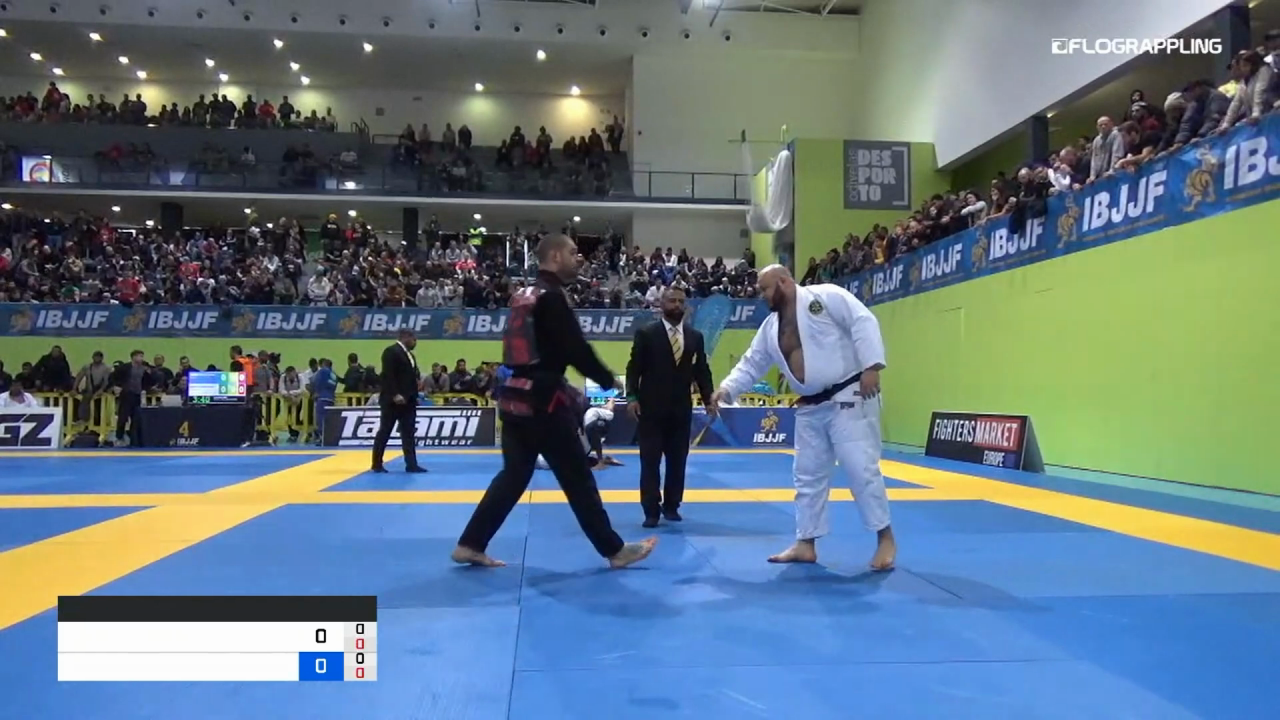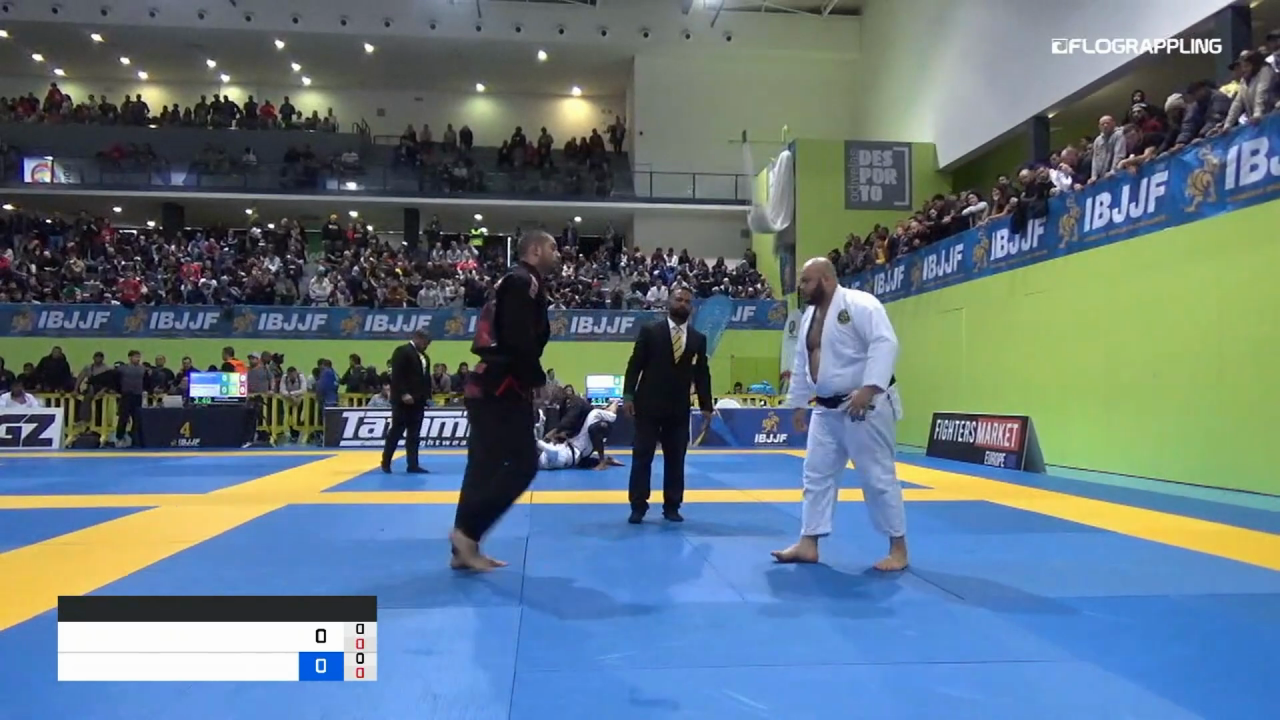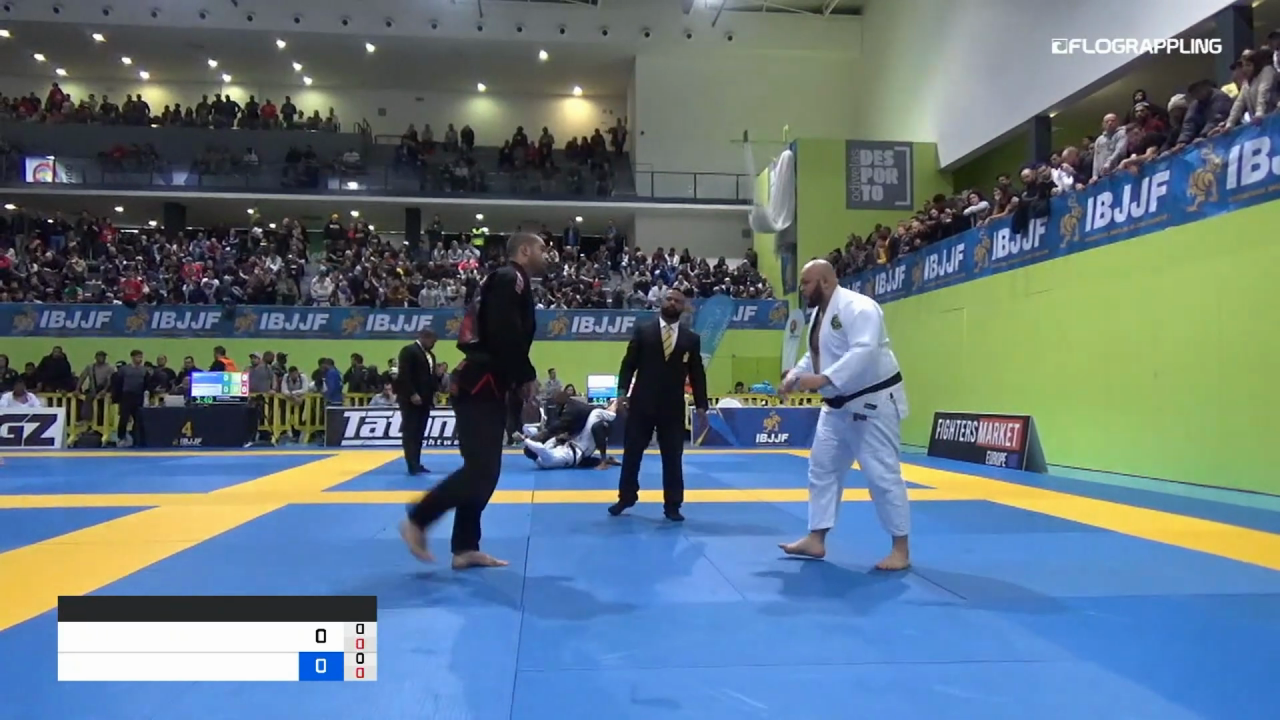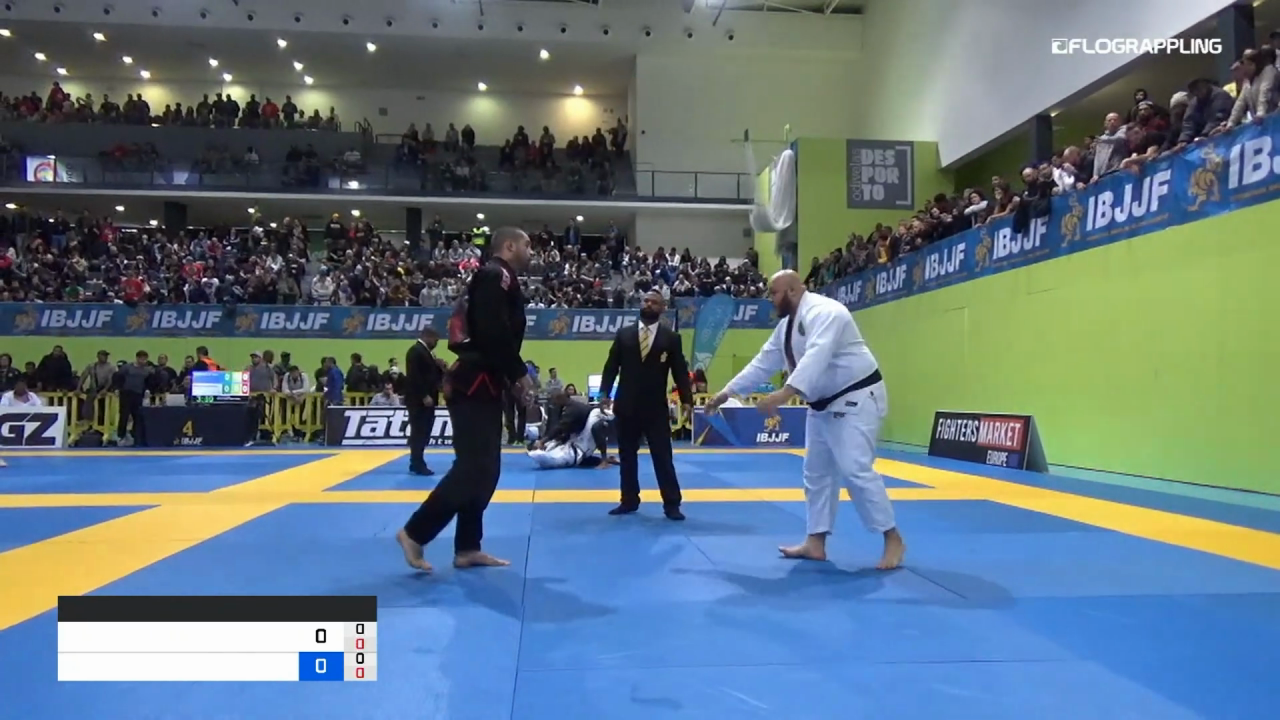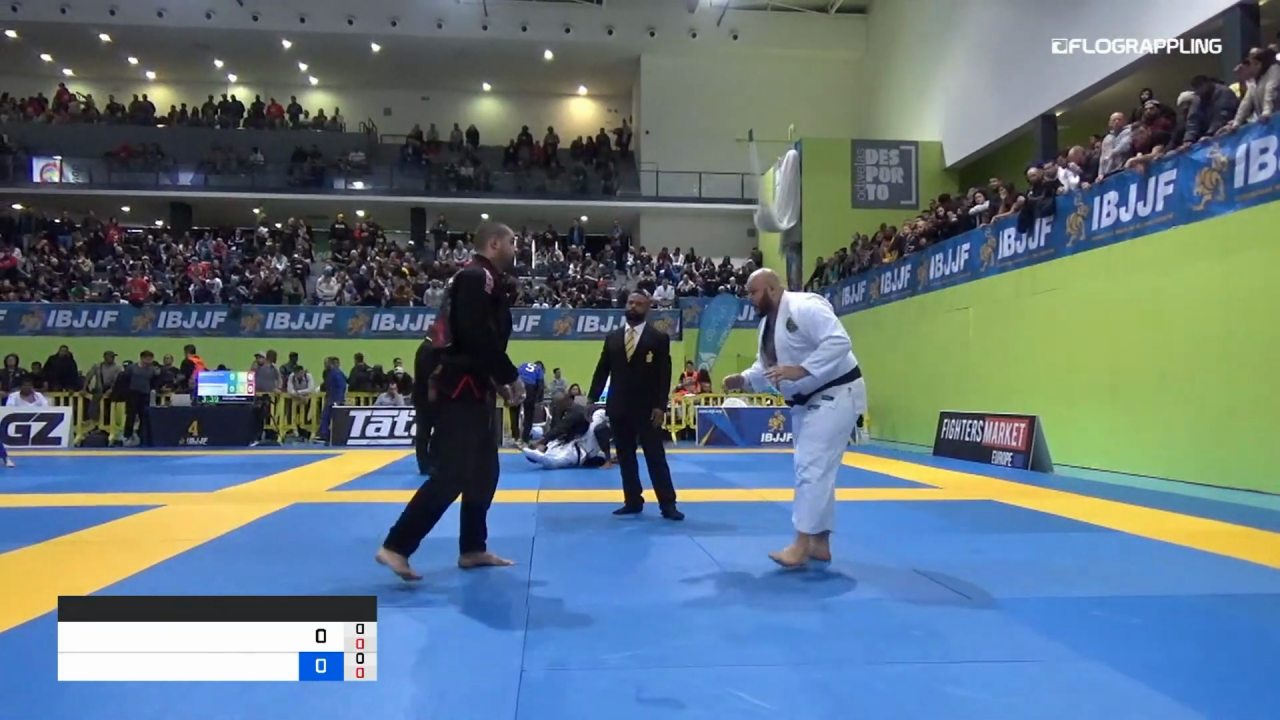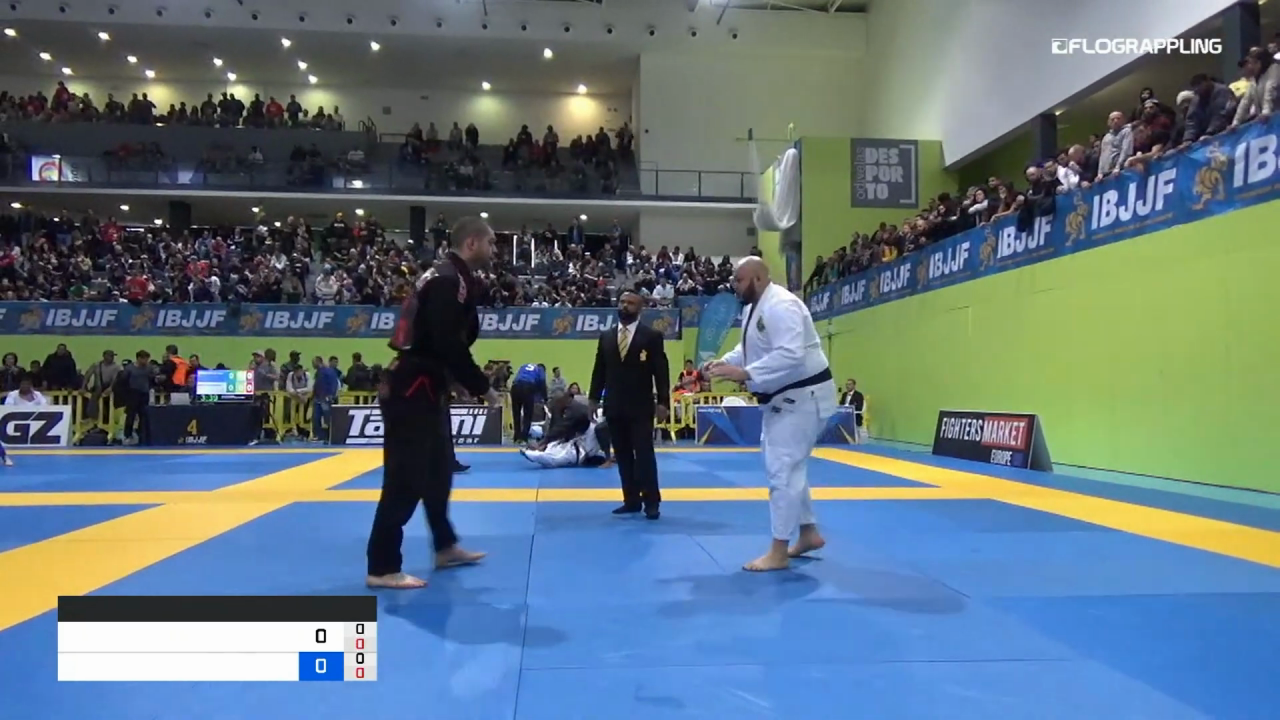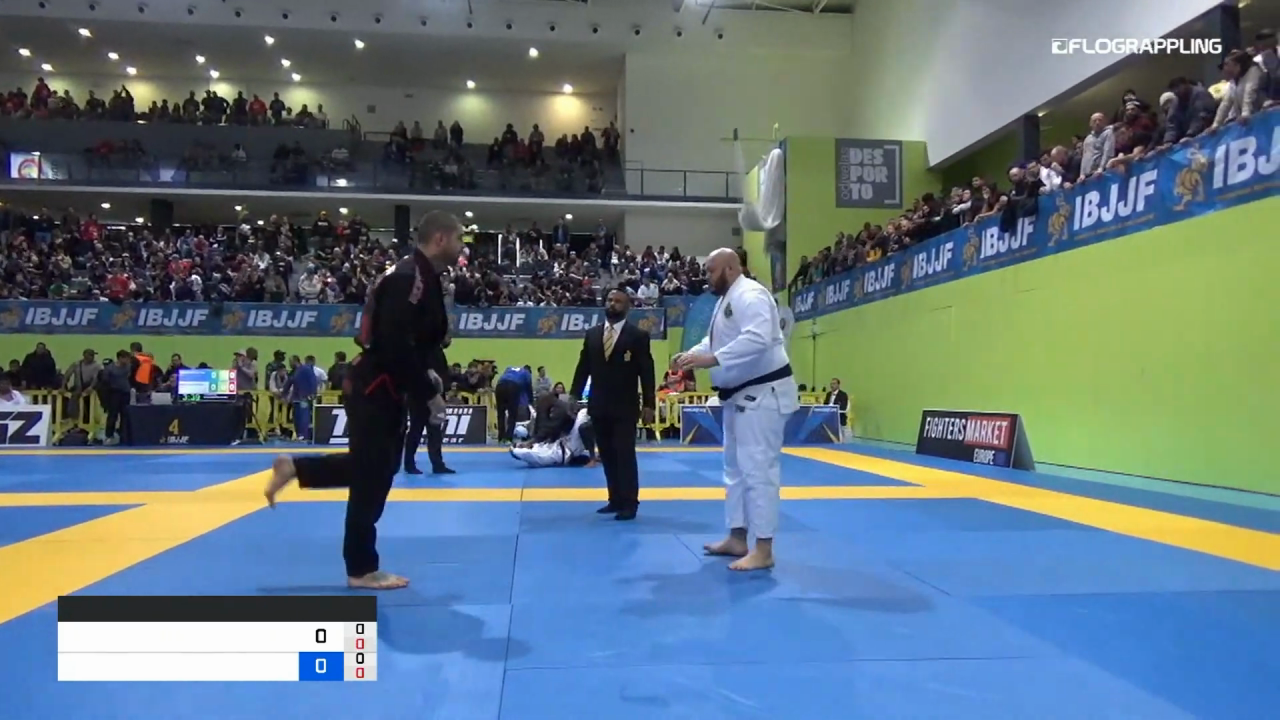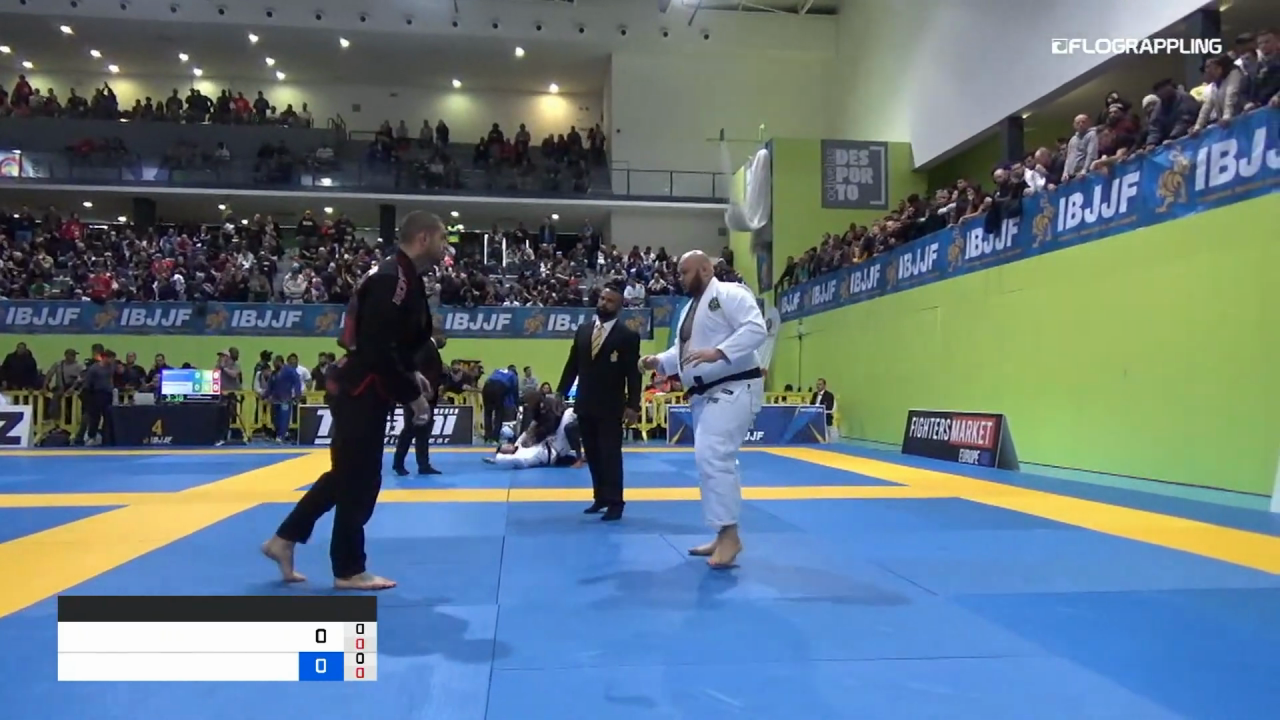
dt=0.3s
person 1, frame 1
left shoulder: (526, 294)
right shoulder: (552, 296)
right elbow: (575, 349)
left wrist: (562, 386)
right wrist: (608, 379)
left hip: (516, 394)
right hip: (541, 398)
left knee: (514, 474)
right knee: (577, 476)
left ankle: (470, 545)
right ankle: (613, 549)
person 1, frame 2
left shoulder: (516, 283)
right shoulder: (523, 282)
right elbow: (519, 341)
left wrist: (529, 381)
right wrist: (537, 380)
left hip: (489, 383)
right hip: (500, 386)
left knee: (487, 467)
right knee: (522, 464)
left ankle: (465, 548)
right ankle: (468, 533)
person 1, frame 3
left shoulder: (510, 283)
right shoulder: (509, 279)
right elbow: (505, 335)
left wrist: (520, 379)
right wrist: (526, 375)
left hip: (486, 384)
right hip: (481, 385)
left knee: (484, 470)
right knee: (481, 469)
left ankle: (466, 548)
right ankle: (417, 520)
person 1, frame 4
left shoulder: (496, 280)
right shoulder: (496, 276)
right elbow: (494, 333)
left wrist: (512, 378)
right wrist: (518, 373)
left hip: (481, 383)
right hip: (475, 385)
left knee: (483, 470)
right knee: (476, 469)
left ankle: (467, 548)
right ankle: (415, 532)
person 1, frame 5
left shoulder: (479, 279)
right shoulder: (477, 278)
right elbow: (479, 337)
left wrist: (498, 379)
right wrist: (508, 375)
left hip: (470, 388)
right hip: (460, 390)
left knee: (483, 471)
right knee: (452, 474)
left ankle: (473, 548)
right ankle: (396, 548)
person 1, frame 6
left shoulder: (447, 278)
right shoulder: (450, 281)
right elbow: (448, 346)
left wrist: (471, 385)
right wrist: (481, 387)
left hip: (419, 386)
right hip: (413, 390)
left knee: (439, 469)
right knee: (406, 478)
left ankle: (445, 547)
right ankle: (382, 567)
person 1, frame 7
left shoulder: (420, 276)
right shoulder: (409, 280)
right elbow: (397, 347)
left wrist: (425, 372)
right wrist: (429, 394)
left hip: (383, 387)
right hip: (378, 388)
left knee: (374, 468)
right knee: (372, 476)
left ankle: (293, 467)
right ankle: (363, 569)
person 1, frame 8
left shoulder: (403, 277)
right shoulder: (391, 280)
right elbow: (378, 347)
left wrist: (410, 375)
right wrist: (411, 395)
left hip: (363, 387)
right hip: (363, 390)
left knee: (351, 474)
right knee: (360, 480)
left ankle: (285, 539)
right ankle: (349, 570)
person 2, frame 1
left shoulder: (827, 296)
right shoulder: (771, 324)
left elbow: (863, 323)
right elbow: (752, 365)
left wrist: (870, 366)
right wrist: (727, 388)
left hip: (848, 397)
right hip: (811, 406)
left knee: (860, 467)
right knee: (809, 474)
left ankle: (885, 539)
right ankle: (805, 545)
person 2, frame 2
left shoulder: (859, 304)
right shoulder: (810, 316)
left elbow: (884, 344)
right elbow: (802, 362)
left wrist: (869, 388)
right wrist: (795, 403)
left hip: (865, 407)
right hip: (828, 408)
left knee: (877, 476)
right knee: (817, 474)
left ankle: (898, 547)
right ankle: (808, 543)
person 2, frame 3
left shoulder: (856, 308)
right shoulder: (819, 313)
left elbow: (863, 352)
right elbow: (815, 355)
left wrist: (821, 379)
right wrist: (794, 376)
left hip: (872, 402)
right hip: (838, 405)
left knee: (881, 474)
right knee: (822, 469)
left ankle: (900, 548)
right ankle: (816, 538)
person 2, frame 4
left shoulder: (823, 312)
right shoulder: (787, 324)
left elbow: (817, 355)
right elbow: (765, 362)
left wrist: (785, 392)
right wrist: (727, 391)
left hip: (856, 399)
right hip: (824, 405)
left knee: (854, 470)
right knee: (816, 473)
left ankle: (892, 539)
right ankle: (815, 542)
person 2, frame 5
left shoulder: (806, 306)
right shoulder: (767, 321)
left elbow: (838, 342)
right elbow: (765, 364)
left wrist: (801, 370)
right wrist: (744, 379)
left hip: (836, 395)
right hip: (808, 400)
left knee: (813, 466)
right knee: (813, 467)
left ankle: (801, 545)
right ankle: (820, 543)
person 2, frame 6
left shoulder: (780, 306)
right shoulder: (754, 307)
left elbow: (789, 355)
right elbow: (748, 348)
left wrist: (745, 373)
right wrist: (725, 362)
left hip: (803, 396)
right hip: (783, 398)
left knee: (783, 469)
right knee: (787, 468)
left ankle: (779, 551)
right ankle: (808, 533)
person 2, frame 7
left shoulder: (749, 295)
right shoulder: (728, 300)
left elbow: (758, 339)
right elbow: (715, 340)
left wrist: (712, 359)
right wrist: (691, 355)
left hip: (763, 394)
right hip: (741, 395)
left knee: (757, 469)
right knee: (735, 466)
left ankle: (763, 550)
right ankle: (737, 538)
person 2, frame 8
left shoulder: (731, 294)
right shoulder: (691, 306)
left elbow: (756, 329)
right elbow: (682, 349)
left wrist: (718, 352)
right wrist: (658, 361)
left hip: (734, 390)
right hip: (706, 393)
left knee: (712, 458)
right knee: (714, 462)
left ankle: (729, 536)
right ankle: (723, 537)
person 3, frame 1
left shoulder: (695, 337)
right shoulder: (646, 334)
left elbow: (702, 371)
right elbow: (633, 368)
left wrist: (708, 400)
right wrist: (632, 397)
left hip: (681, 409)
right hip: (651, 408)
left knee: (678, 460)
right knee: (650, 459)
left ankle: (671, 505)
right ankle: (652, 511)
person 3, frame 2
left shoulder: (698, 339)
right shoulder: (649, 331)
left elbow: (702, 374)
right elbow: (634, 365)
left wrist: (706, 406)
right wrist: (628, 395)
left hip: (679, 409)
right hip: (649, 405)
left knee: (675, 459)
right knee: (642, 456)
left ankle: (672, 506)
right ankle: (638, 506)
person 3, frame 3
left shoulder: (691, 339)
right shoulder: (642, 331)
left elbow: (697, 373)
right elbow: (628, 364)
left wrist: (701, 403)
right wrist: (623, 391)
left hip: (673, 407)
right hip: (642, 404)
left knee: (673, 458)
right knee: (632, 453)
left ankle: (672, 505)
right ankle: (626, 497)
person 3, frame 4
left shoulder: (671, 338)
right shoulder: (623, 334)
left elbow: (680, 371)
right elbow: (611, 366)
left wrist: (686, 399)
right wrist: (604, 392)
left hip: (656, 407)
right hip: (626, 406)
left knee: (662, 456)
right knee: (627, 455)
left ankle: (672, 504)
right ankle: (629, 500)
person 3, frame 5
left shoulder: (658, 338)
right shoulder: (612, 337)
left elbow: (664, 374)
right elbow: (602, 370)
left wrist: (660, 405)
right wrist: (592, 398)
left hip: (646, 408)
right hip: (618, 407)
left knee: (655, 455)
right knee: (625, 456)
left ankle: (667, 503)
right ankle: (633, 501)
person 3, frame 6
left shoulder: (652, 336)
right shoulder: (606, 337)
left elbow: (661, 371)
right elbow: (599, 370)
left wrist: (663, 401)
right wrist: (594, 399)
left hip: (641, 407)
right hip: (614, 406)
left knee: (644, 453)
right knee: (623, 455)
left ankle: (651, 502)
right ankle: (632, 500)
person 3, frame 7
left shoulder: (638, 336)
right shoulder: (592, 334)
left elbow: (647, 372)
right elbow: (583, 367)
left wrist: (649, 403)
right wrist: (574, 395)
left hip: (625, 406)
right hip: (599, 405)
left knee: (625, 453)
right knee: (607, 455)
left ankle: (629, 503)
right ankle: (615, 499)
person 3, frame 8
left shoulder: (627, 336)
right shoulder: (583, 330)
left elbow: (634, 373)
right elbow: (573, 363)
left wrist: (632, 405)
right wrist: (562, 392)
left hip: (610, 406)
right hip: (585, 404)
left knee: (610, 454)
right knee: (592, 454)
left ankle: (614, 503)
right ankle: (600, 497)
